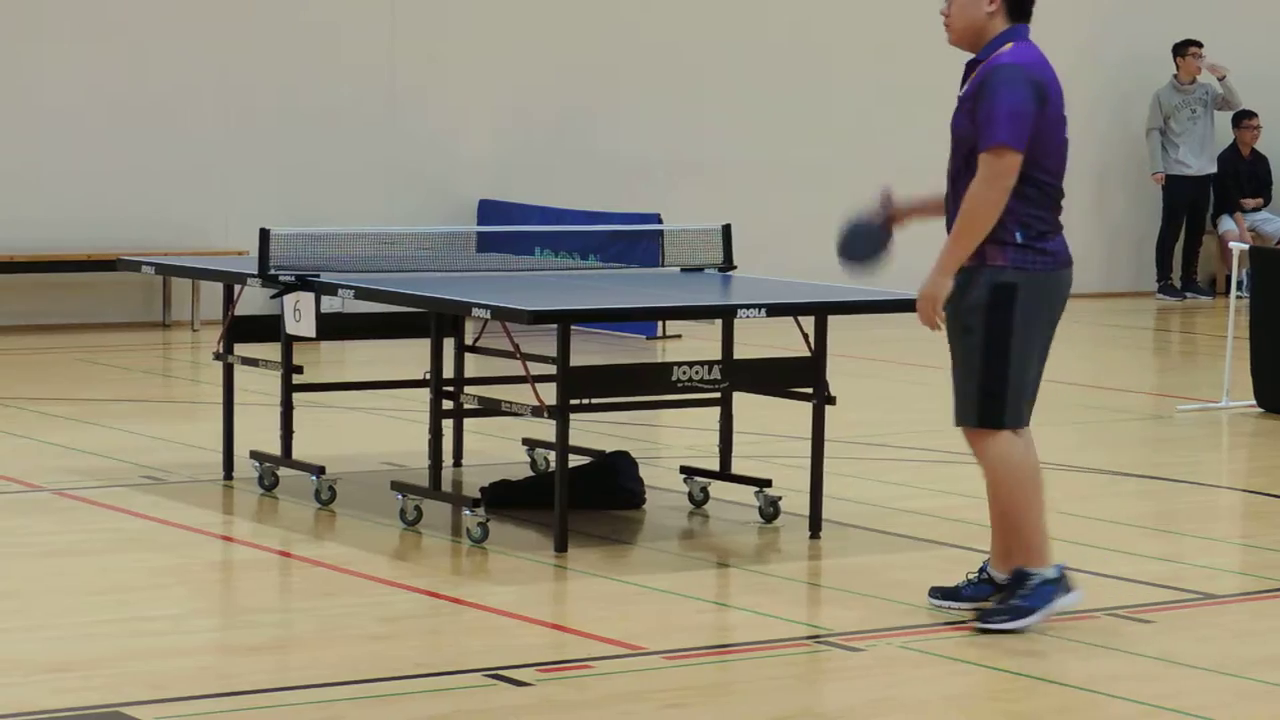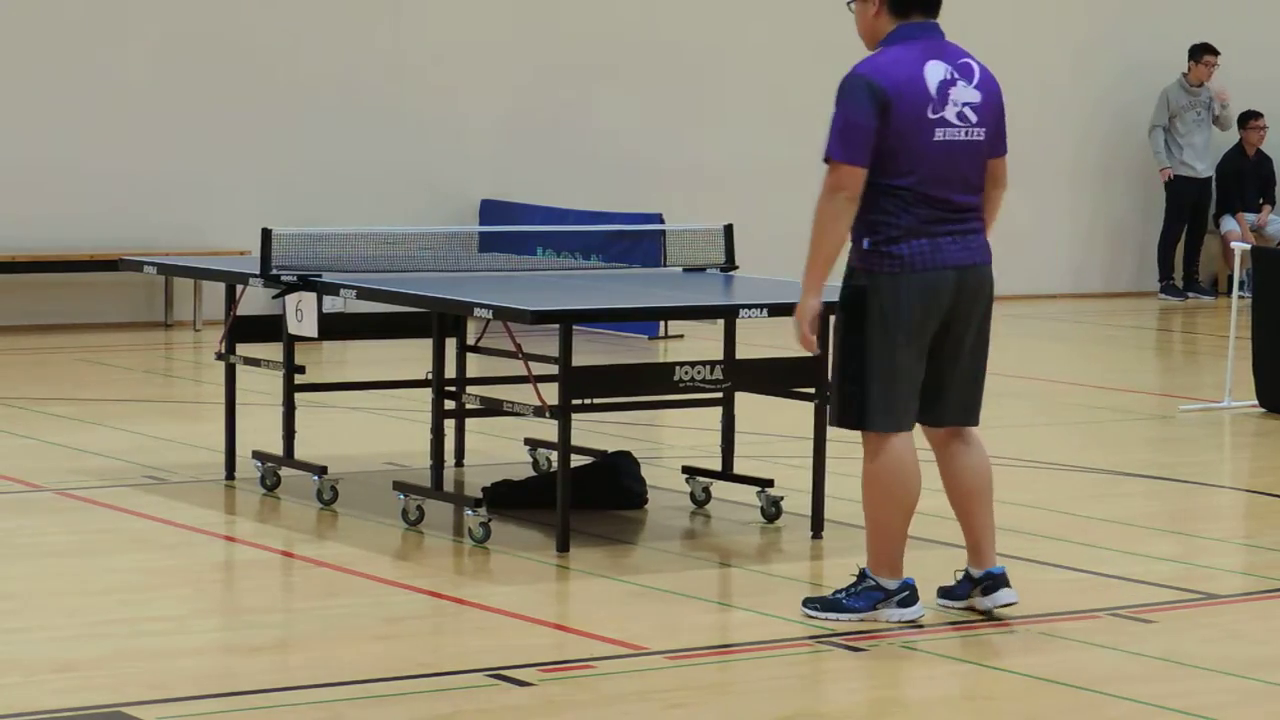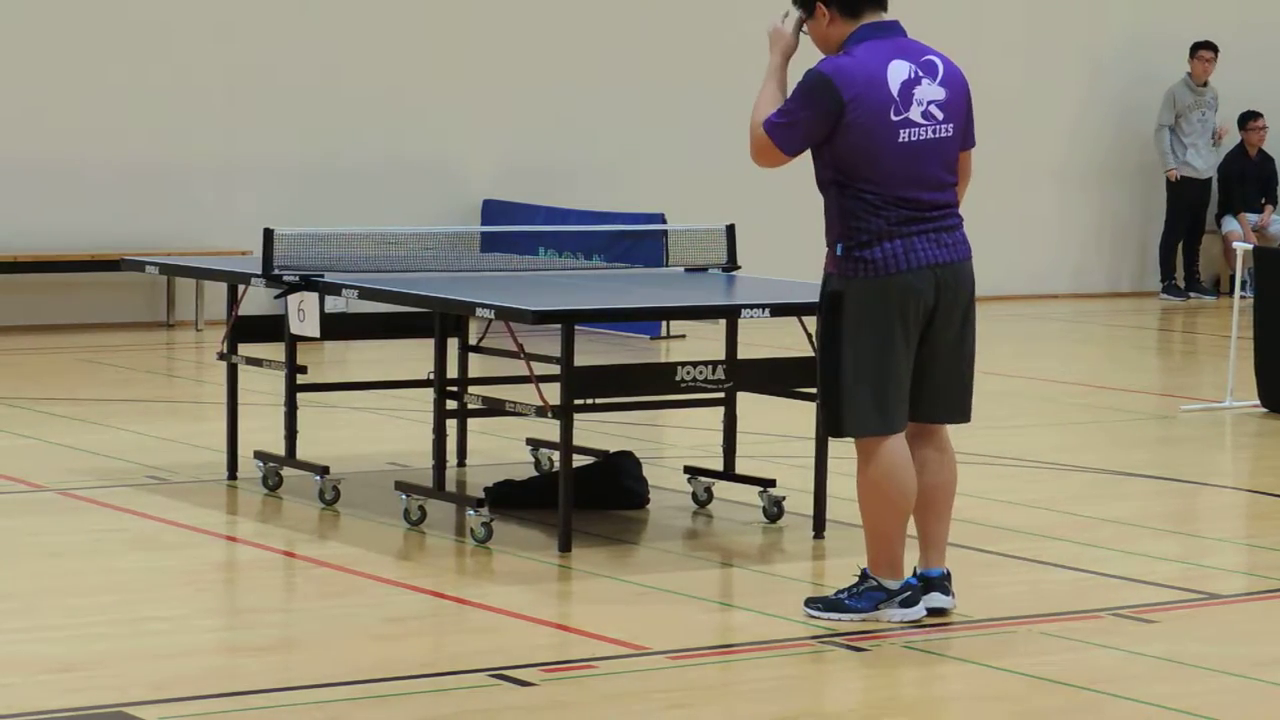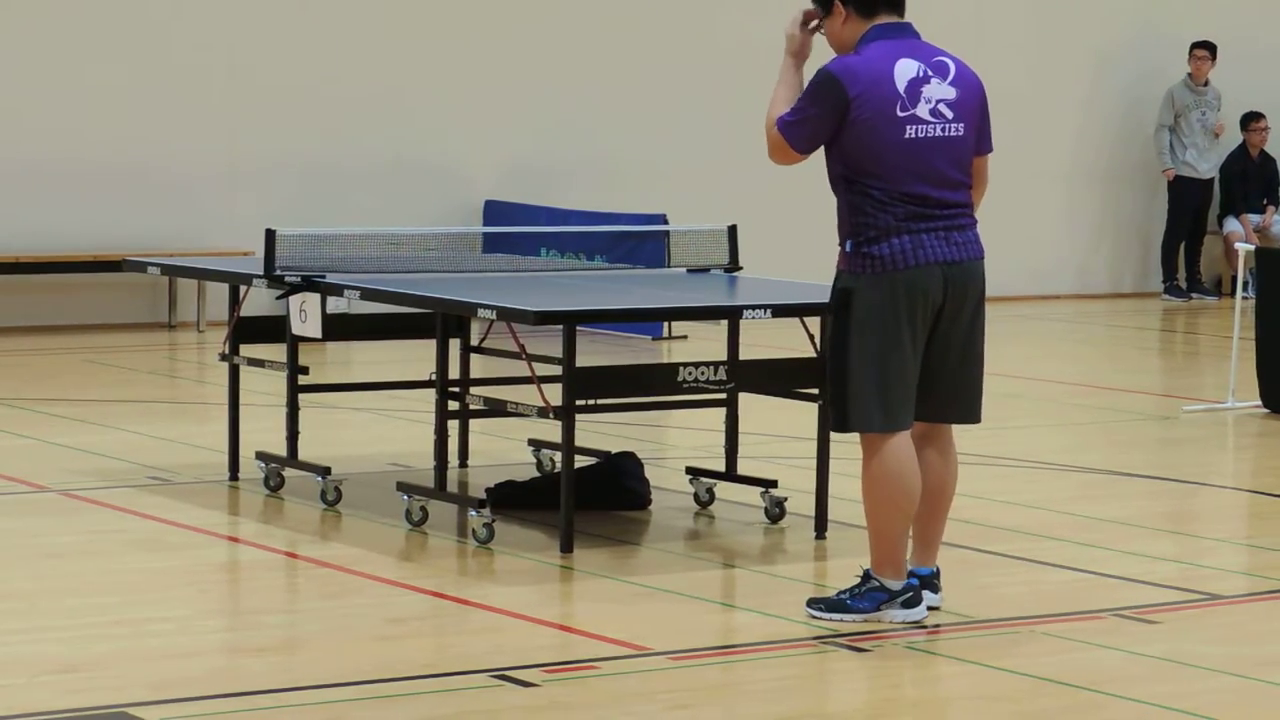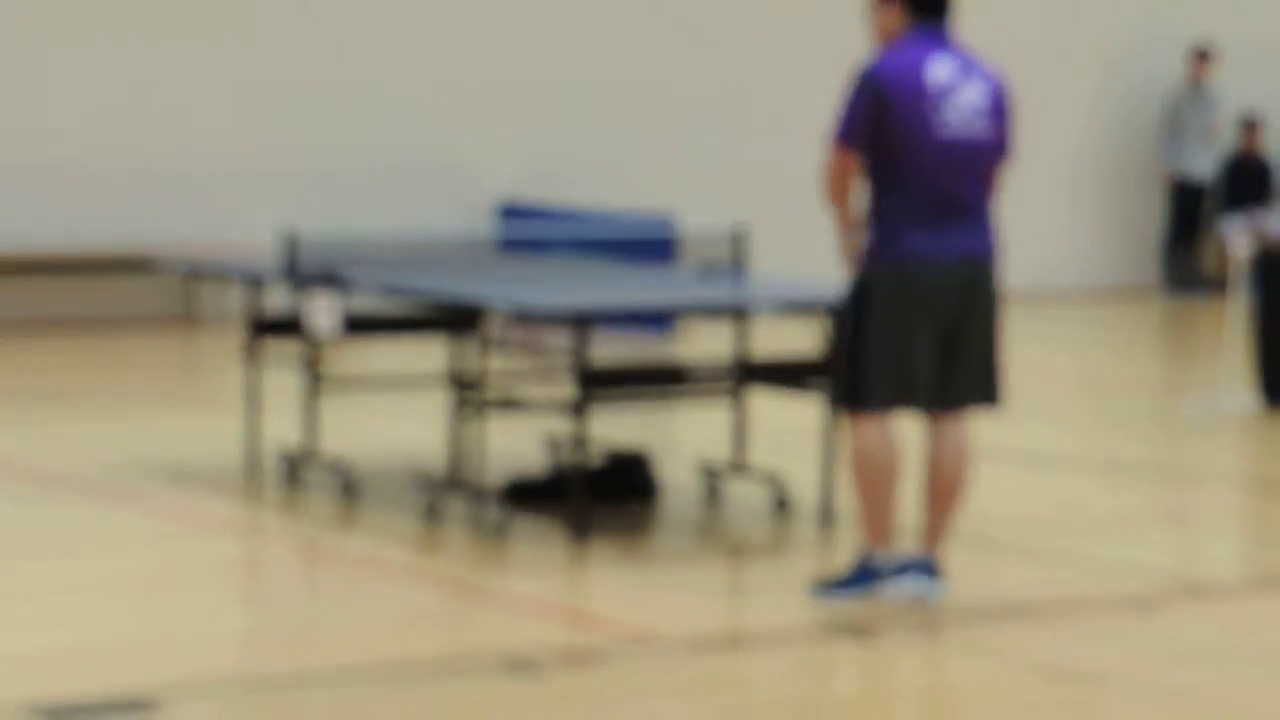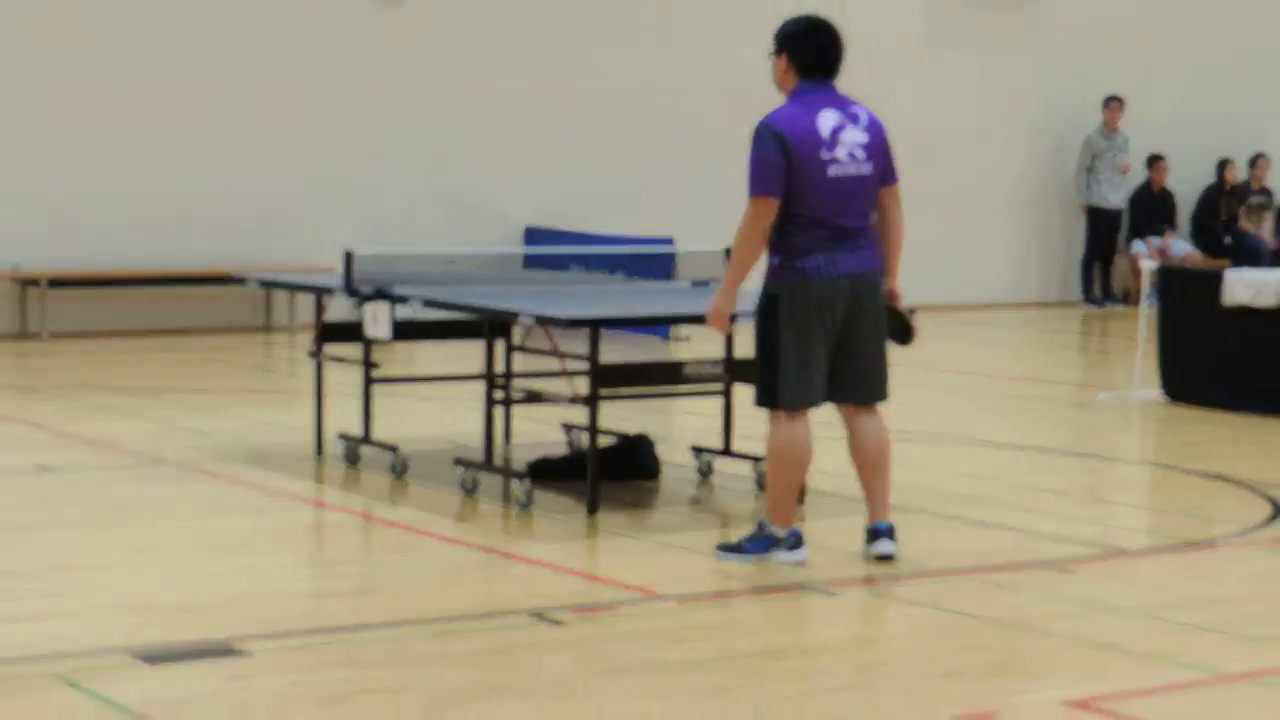
dt=0.7s
person 1, frame 1
left shoulder: (1012, 70)
right shoulder: (996, 72)
left elbow: (996, 182)
left wrist: (943, 270)
right wrist: (918, 207)
left hip: (1009, 273)
right hip: (1001, 273)
left knee: (991, 426)
right knee: (998, 427)
left ankle: (1039, 572)
right ankle: (1006, 573)
person 1, frame 2
left shoulder: (872, 78)
right shoulder: (978, 76)
left elbow: (843, 190)
right elbow: (995, 181)
left wrist: (811, 289)
left hip: (895, 272)
right hip: (969, 268)
left knee: (887, 430)
right knee: (954, 426)
left ankle: (886, 585)
right ankle: (986, 573)
person 1, frame 3
left shoulder: (836, 78)
right shoulder: (947, 71)
left elbow: (765, 149)
left wrist: (778, 58)
left hip: (874, 274)
right hip: (949, 265)
left knee: (880, 432)
right knee: (928, 427)
left ankle: (888, 585)
right ankle: (935, 574)
person 1, frame 4
left shoulder: (844, 77)
right shoulder: (961, 75)
left elbow: (781, 147)
left wrist: (791, 59)
left hip: (884, 272)
right hip: (960, 264)
left knee: (885, 430)
right knee: (933, 426)
left ankle: (891, 585)
right ankle: (924, 572)
person 1, frame 5
left shoulder: (885, 73)
right shoulder: (987, 80)
left elbow: (840, 172)
left wrist: (849, 226)
left hip: (903, 264)
right hip: (971, 260)
left knee: (866, 407)
right knee: (949, 412)
left ankle: (882, 558)
right ankle: (928, 558)
person 1, frame 6
left shoulder: (779, 126)
right shoulder: (867, 122)
left elbow: (760, 218)
right elbow: (890, 205)
left wrist: (726, 288)
right wrist: (887, 275)
left hip: (803, 283)
right hip: (862, 281)
left knee: (791, 410)
right knee: (862, 407)
left ankle: (781, 533)
right ankle: (881, 527)
person 2, frame 1
left shoulder: (1207, 91)
right shoulder: (1163, 95)
left elbow: (1235, 105)
right elbow: (1153, 132)
left wrist: (1222, 78)
right wrist: (1157, 168)
left hip: (1203, 172)
right hip: (1176, 173)
left knee: (1196, 230)
right knee: (1171, 229)
left ankle: (1189, 281)
right ankle: (1164, 283)
person 2, frame 2
left shoulder: (1210, 94)
right shoulder: (1170, 93)
left elbow: (1224, 126)
right elbow: (1156, 129)
left wrist: (1223, 108)
right wrist: (1163, 162)
left hip: (1204, 173)
right hip: (1179, 173)
left knee: (1198, 230)
right knee: (1173, 228)
left ankle: (1191, 281)
right ankle: (1166, 282)
person 2, frame 3
left shoulder: (1213, 94)
right shoulder: (1175, 92)
right elbow: (1162, 129)
left wrist: (1217, 134)
right wrist: (1169, 164)
left hip: (1205, 173)
right hip: (1181, 174)
left knee: (1196, 231)
right knee: (1175, 229)
left ankle: (1193, 281)
right ankle: (1168, 283)
person 2, frame 4
left shoulder: (1216, 95)
right shoulder: (1175, 92)
right elbow: (1162, 129)
left wrist: (1218, 131)
right wrist: (1166, 163)
left hip: (1207, 173)
right hip: (1182, 173)
left knee: (1198, 232)
right knee: (1177, 230)
left ankle: (1194, 281)
right ankle: (1170, 283)
person 2, frame 5
left shoulder: (1212, 98)
right shoulder: (1180, 97)
right elbow: (1168, 132)
left wrist: (1214, 132)
right wrist: (1169, 167)
left hip: (1203, 173)
right hip: (1182, 174)
left knee: (1194, 226)
right knee: (1179, 226)
left ankle: (1191, 276)
right ankle: (1174, 278)
person 2, frame 6
left shoulder: (1124, 139)
right shoulder: (1092, 139)
right elbow: (1082, 170)
left wrist: (1126, 167)
right wrist: (1084, 200)
left hip: (1117, 204)
right hip: (1098, 204)
left knee: (1109, 251)
right knee: (1094, 250)
left ankle: (1107, 292)
right ankle: (1088, 293)
